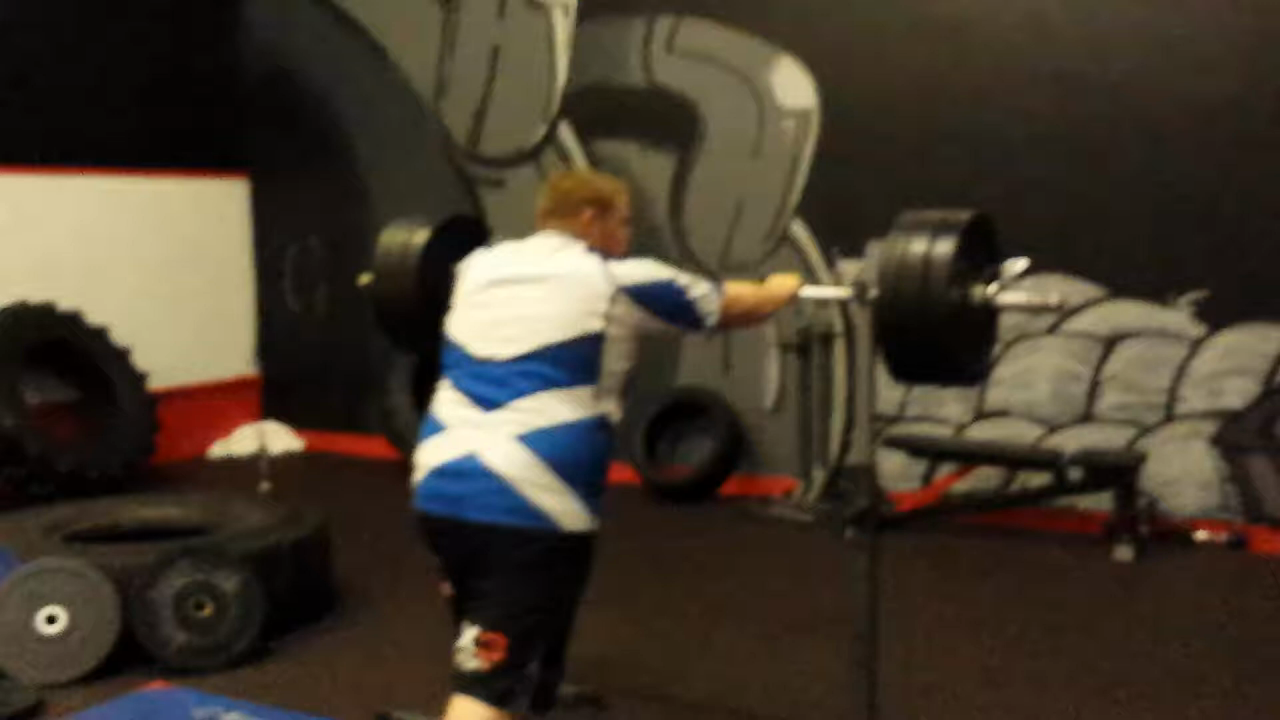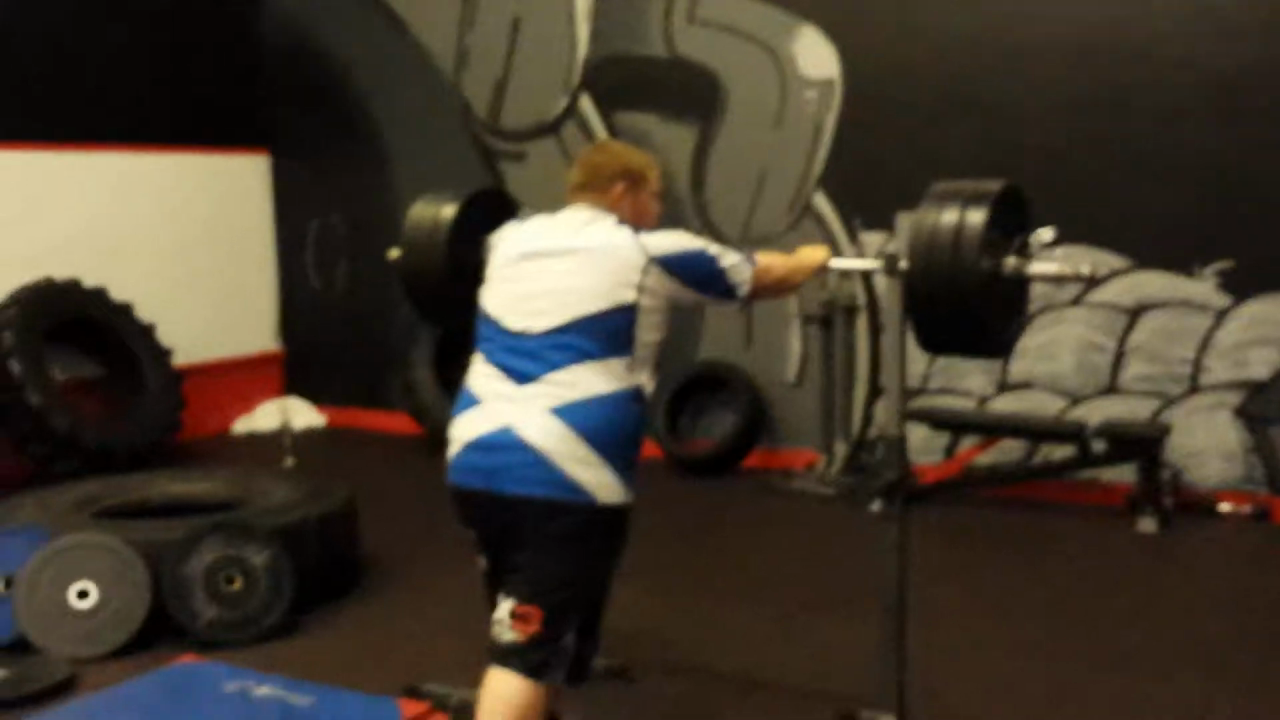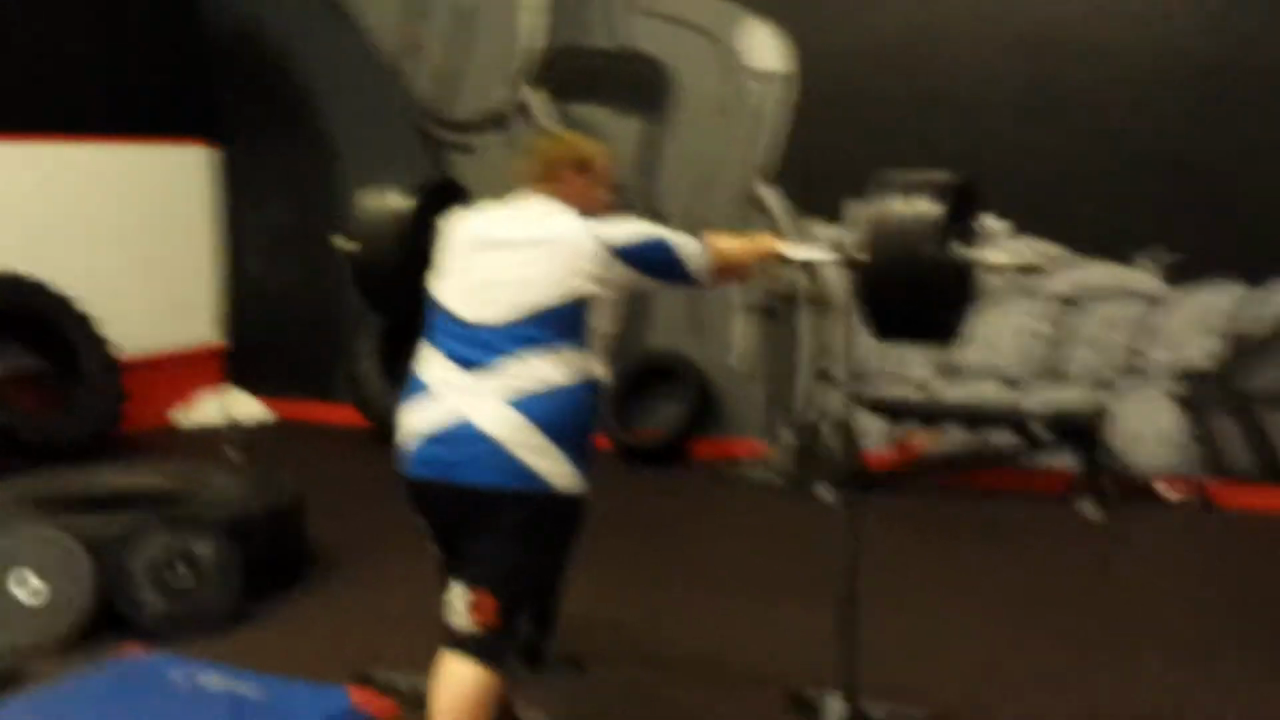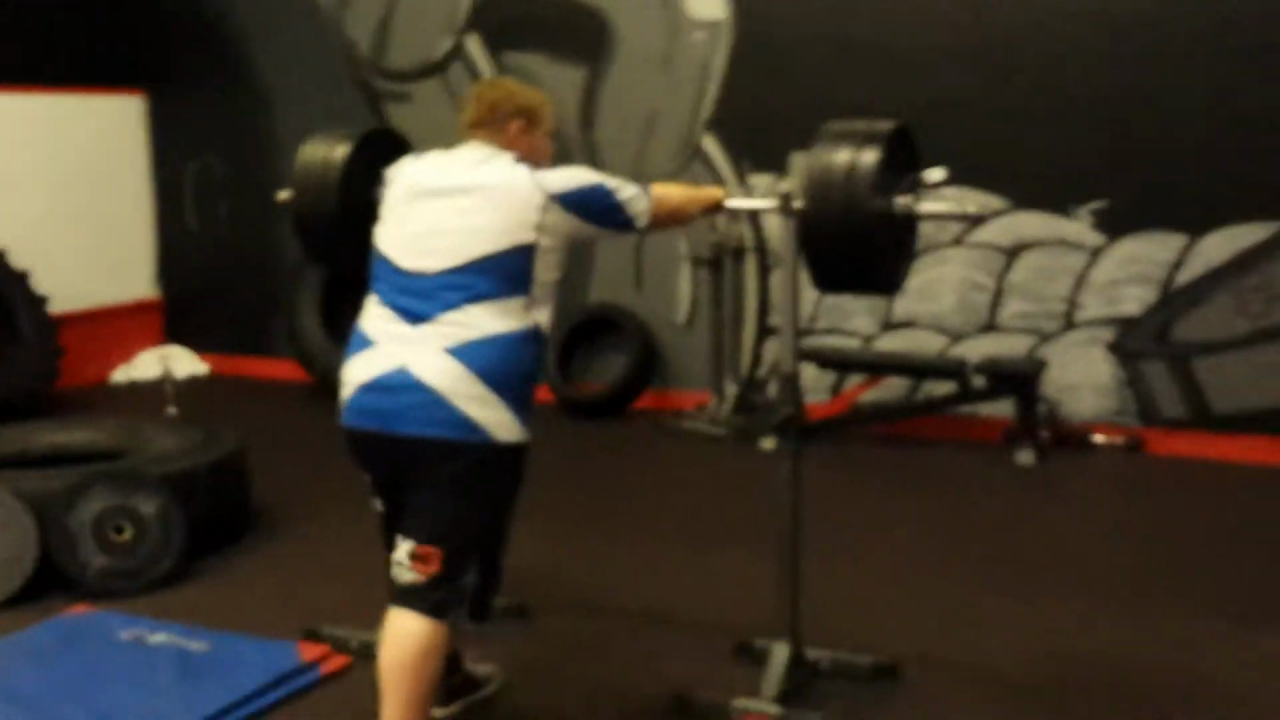
dt=0.2s
person 1, frame 1
left shoulder: (480, 266)
right shoulder: (617, 282)
right elbow: (734, 307)
right wrist: (779, 289)
left hip: (439, 488)
right hip: (529, 503)
left knee: (498, 651)
person 1, frame 2
left shoulder: (512, 239)
right shoulder: (648, 254)
right elbow: (763, 277)
right wrist: (809, 260)
left hip: (473, 461)
right hip: (561, 475)
left knee: (528, 621)
right knee: (524, 647)
person 1, frame 3
left shoulder: (463, 227)
right shoulder: (601, 242)
right elbow: (717, 259)
right wrist: (762, 248)
left hip: (425, 450)
right hip: (514, 463)
left knee: (478, 606)
right knee: (478, 631)
person 1, frame 4
left shoulder: (408, 176)
right shoulder: (546, 191)
right elbow: (659, 206)
right wrist: (708, 195)
left hip: (368, 401)
right hip: (458, 415)
left knee: (429, 561)
right knee: (424, 584)
